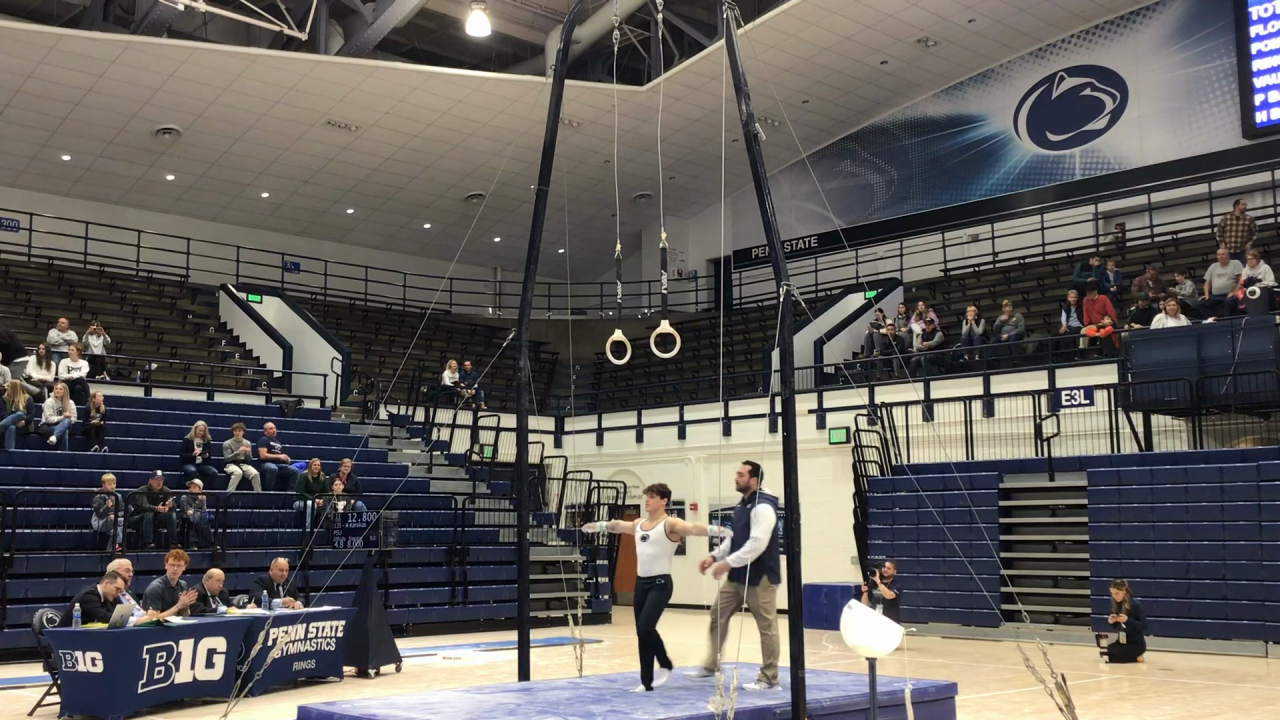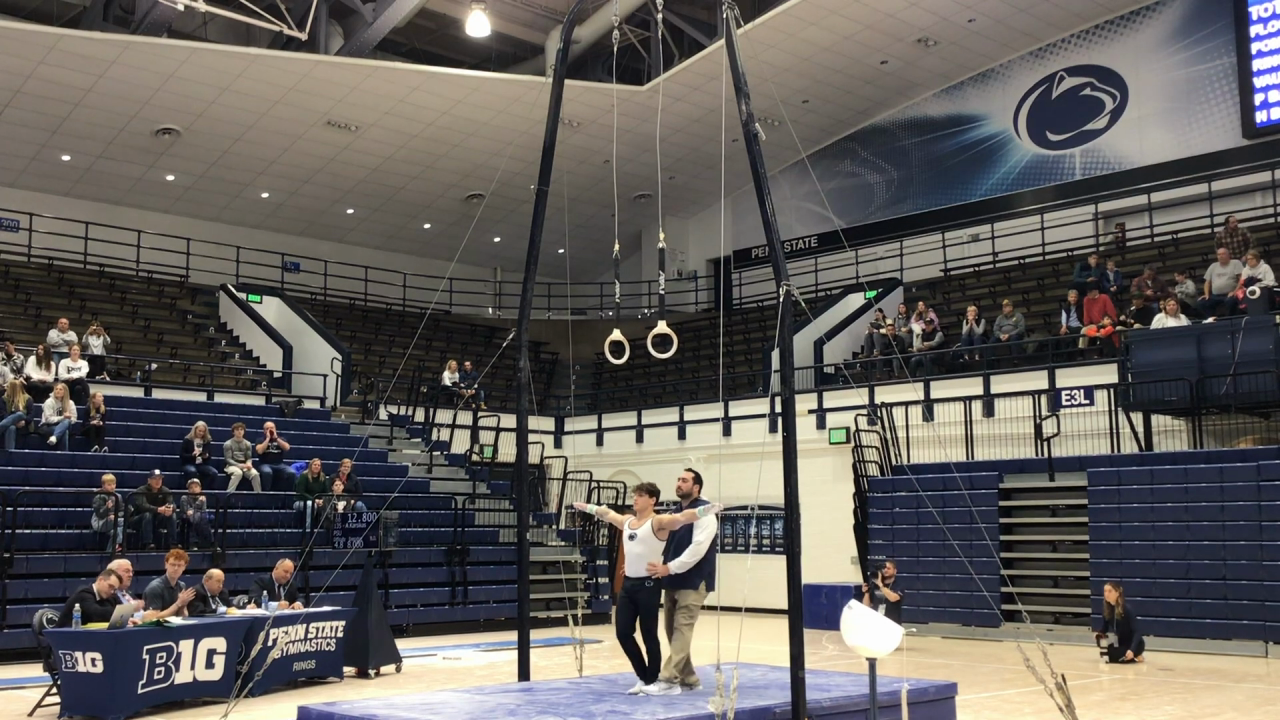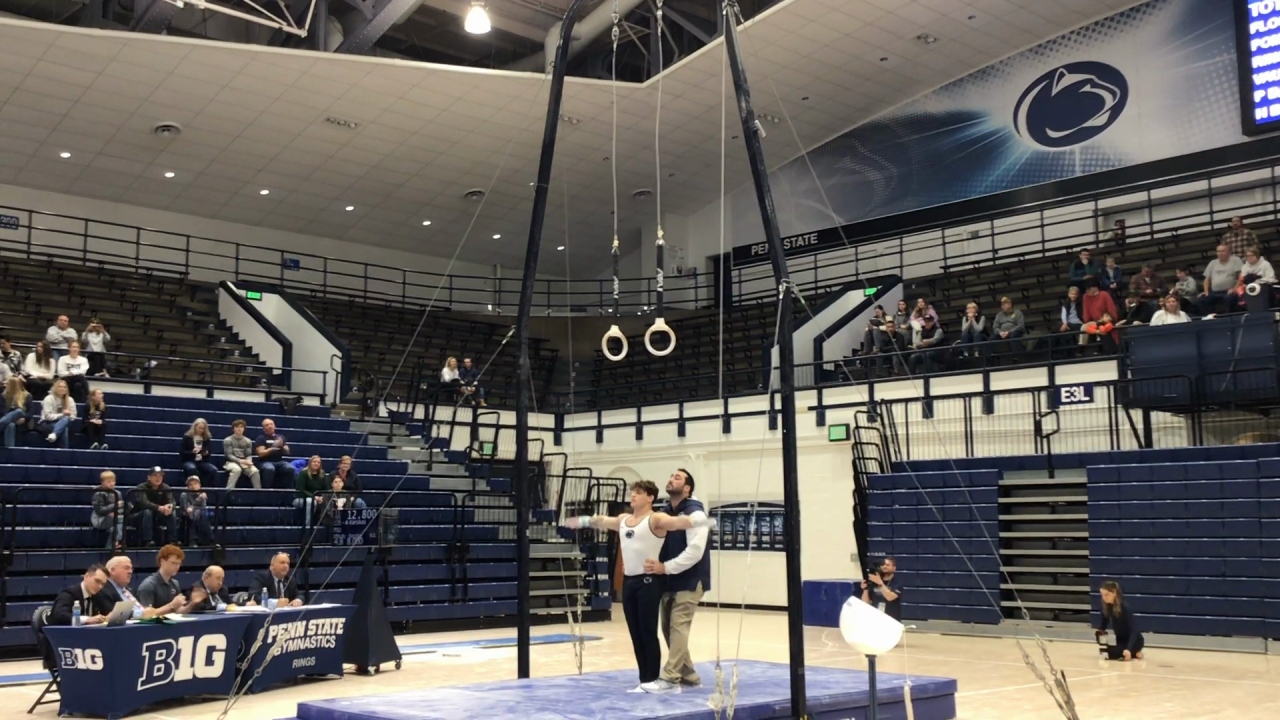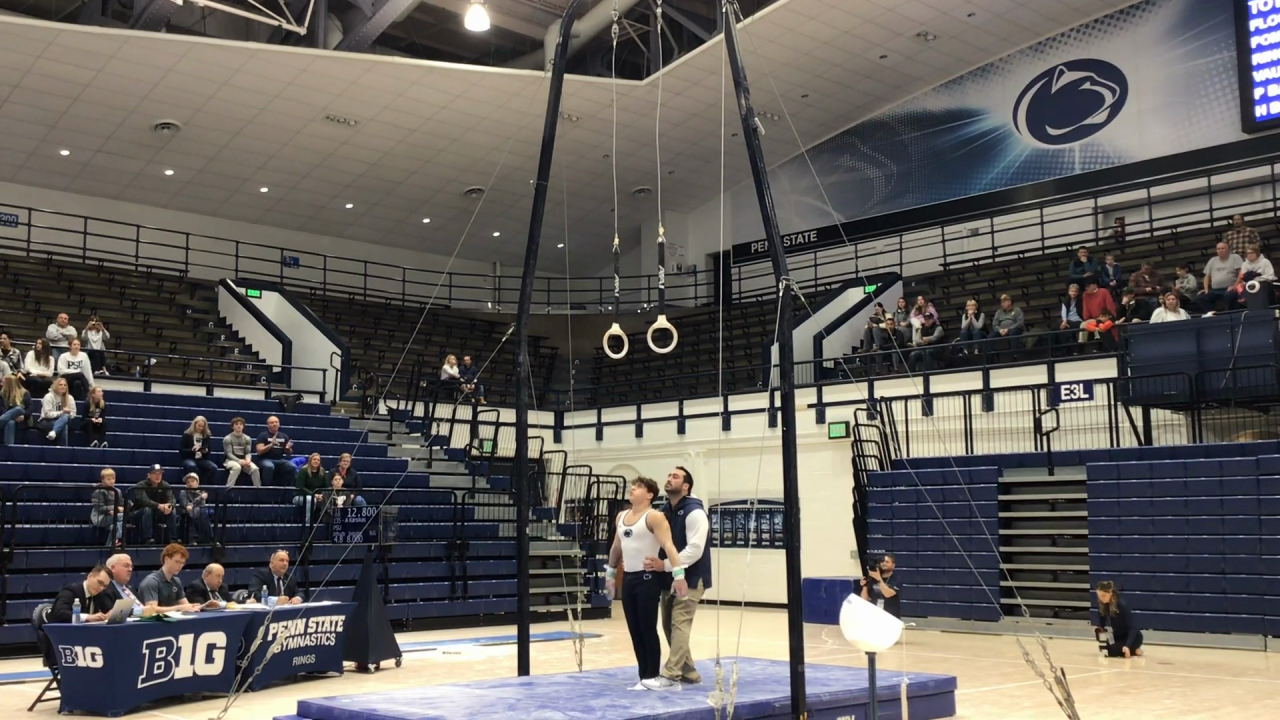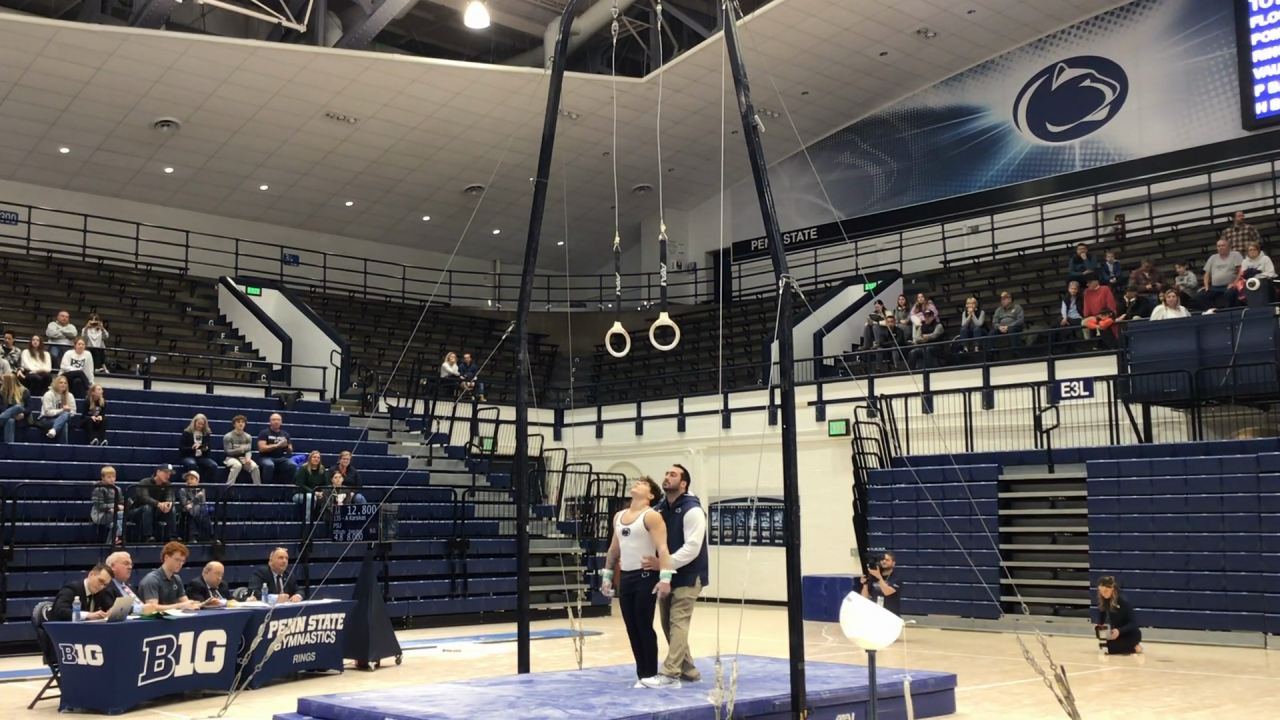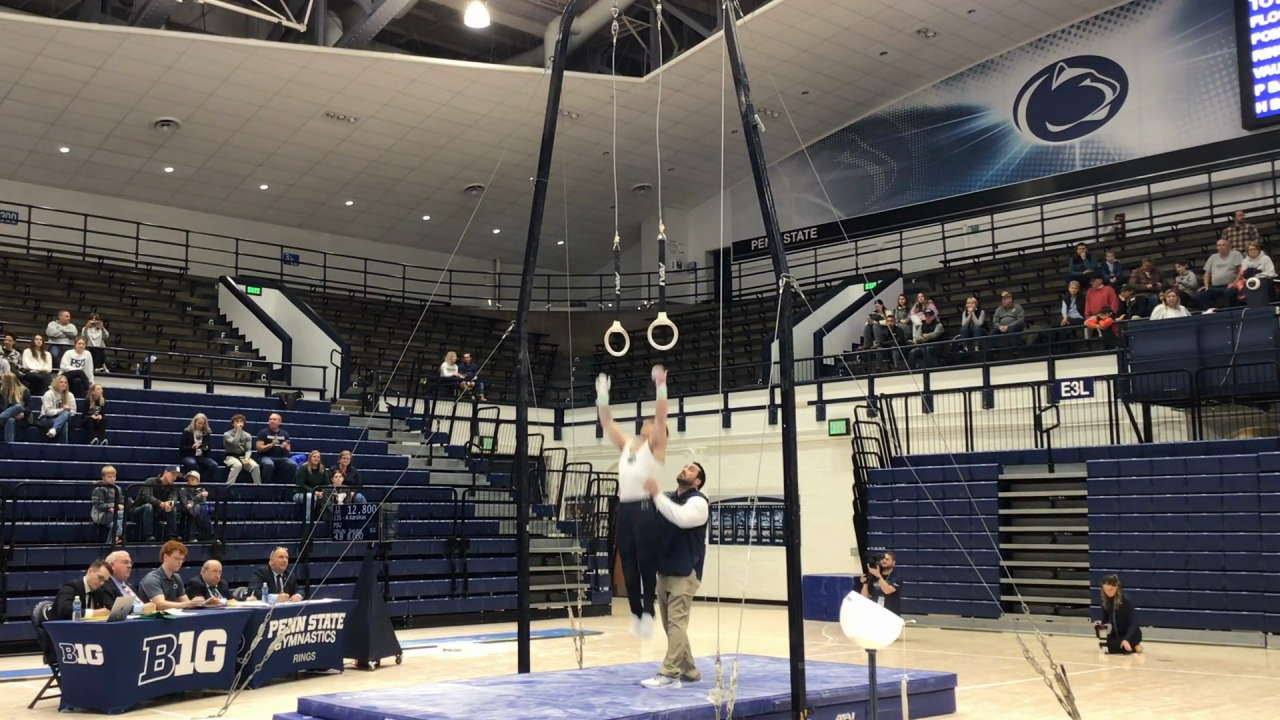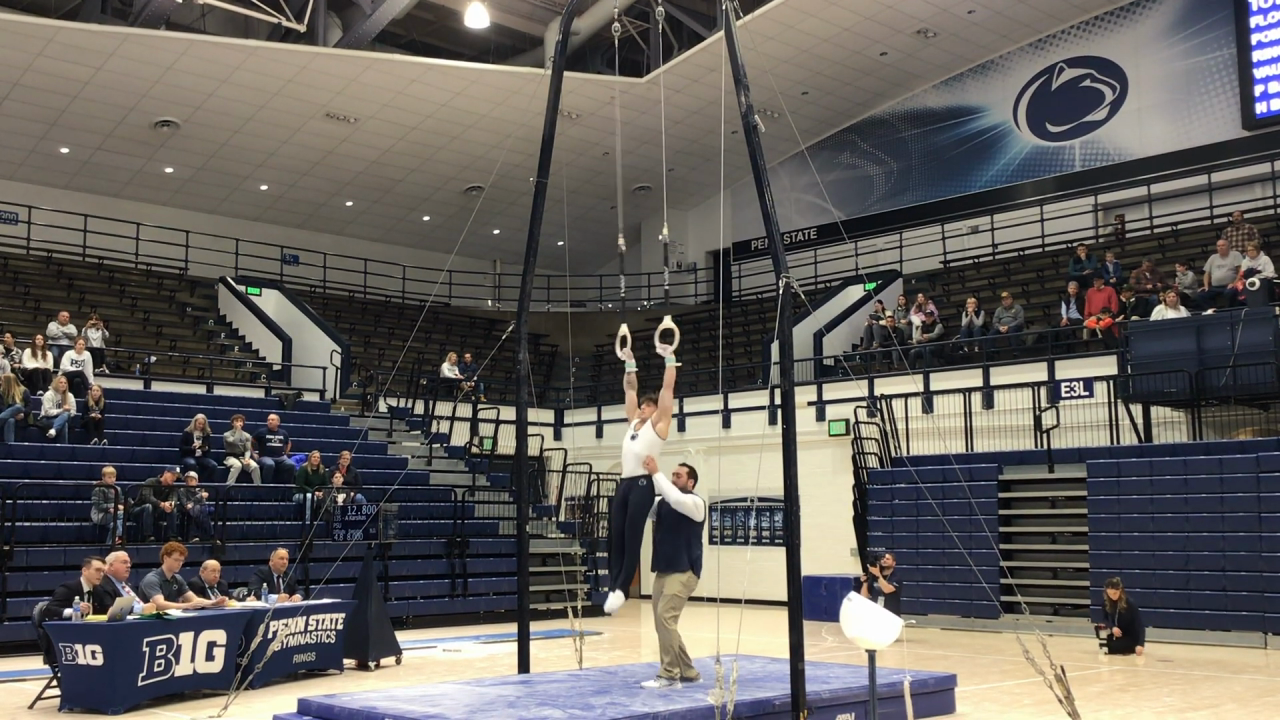
dt=0.7s
person 1, frame 1
left shoulder: (670, 524)
right shoulder: (639, 524)
left elbow: (693, 527)
right elbow: (618, 525)
left wrist: (715, 530)
right wrist: (598, 526)
left hip: (660, 583)
right hip: (641, 583)
left knee: (647, 628)
right knee: (641, 633)
left ankle: (665, 665)
right ankle: (646, 681)
person 1, frame 2
left shoulder: (659, 522)
right shoulder: (627, 521)
left elbow: (682, 517)
right elbow: (607, 513)
left wrist: (705, 510)
right wrist: (588, 507)
left hip: (648, 584)
right hip: (628, 584)
left knee: (649, 635)
right knee: (623, 633)
left ankle: (652, 682)
right ankle: (643, 678)
person 1, frame 3
left shoulder: (655, 519)
right shoulder: (623, 519)
left elbow: (676, 521)
right elbow: (603, 521)
left wrist: (696, 520)
right wrist: (582, 521)
left hip: (648, 581)
right hip: (629, 581)
left knee: (648, 633)
right knee: (636, 635)
left ankle: (652, 680)
right ankle: (644, 680)
person 1, frame 4
left shoulder: (654, 517)
right shoulder: (622, 517)
left elbow: (668, 546)
right elbow: (616, 547)
left wrist: (678, 575)
right wrist: (610, 572)
left hip: (648, 579)
right hip: (629, 578)
left knee: (648, 630)
right knee: (635, 632)
left ankle: (653, 678)
right ankle: (644, 677)
person 1, frame 5
left shoulder: (651, 516)
right shoulder: (619, 516)
left elbow: (662, 548)
right elbow: (614, 549)
left wrist: (665, 578)
right wrist: (607, 575)
left hip: (645, 577)
right hip: (625, 577)
left knee: (644, 628)
right knee: (632, 630)
left ankle: (651, 676)
right ankle: (643, 675)
person 1, frame 6
left shoulder: (656, 446)
right shoulder: (627, 444)
left elbow: (662, 417)
right elbow: (606, 422)
left wrist: (660, 387)
right wrist: (603, 395)
left hip: (644, 508)
right hip: (624, 509)
left knee: (645, 563)
right knee: (628, 564)
left ankle: (648, 611)
right ankle: (636, 612)
person 1, frame 7
left shoulder: (659, 423)
right shoulder: (634, 421)
left elbow: (668, 387)
right elbow: (630, 389)
left wrist: (670, 358)
right wrist: (629, 363)
left hip: (642, 485)
right hip: (623, 485)
left knee: (632, 539)
right knee: (615, 538)
left ankle: (621, 589)
right ankle: (614, 586)
person 2, frame 1
left shoulder: (763, 507)
right shoulder: (742, 506)
left elbow: (757, 544)
left wrist: (728, 563)
right wrist: (714, 557)
left hip: (760, 577)
right hip: (738, 577)
left knee: (766, 626)
right knee: (718, 615)
left ankle: (769, 678)
right ankle: (711, 666)
person 2, frame 2
left shoulder: (704, 514)
right shoulder: (673, 514)
left elbow: (697, 549)
left wrist: (669, 568)
left hip: (695, 582)
right hip: (674, 582)
left knee: (682, 628)
right knee: (673, 629)
left ankle: (668, 681)
right ankle: (688, 679)
person 2, frame 3
left shoulder: (694, 514)
right shoulder: (664, 513)
left elbow: (694, 552)
left wrist: (665, 567)
right wrist: (644, 563)
left hip: (689, 581)
right hip: (669, 582)
left knee: (678, 628)
right knee: (669, 629)
left ankle: (670, 678)
right ankle: (688, 675)
person 2, frame 4
left shoulder: (694, 512)
right shoulder: (663, 512)
left elbow: (695, 550)
left wrist: (665, 565)
right wrist: (645, 560)
left hip: (689, 579)
left knee: (679, 626)
right knee: (670, 626)
left ankle: (670, 676)
right ankle: (688, 672)
person 2, frame 5
left shoulder: (692, 510)
right shoulder: (659, 509)
left elbow: (692, 548)
left wrist: (663, 563)
right wrist: (645, 559)
left hip: (687, 577)
left knee: (678, 624)
right knee: (669, 626)
left ankle: (670, 674)
right ankle: (688, 670)
person 2, frame 6
left shoulder: (698, 502)
right shoulder: (669, 499)
left elbow: (681, 518)
left wrist: (658, 496)
left hip: (685, 572)
right hip: (664, 570)
left knee: (677, 622)
right knee: (671, 624)
left ankle: (669, 674)
right ankle: (688, 671)
person 2, frame 7
left shoulder: (695, 503)
right shoulder: (661, 504)
left elbow: (675, 498)
left wrist: (656, 473)
left hip: (683, 572)
right hip: (663, 572)
left knee: (665, 619)
right knee: (663, 624)
left ankle: (668, 676)
right ankle: (688, 672)
